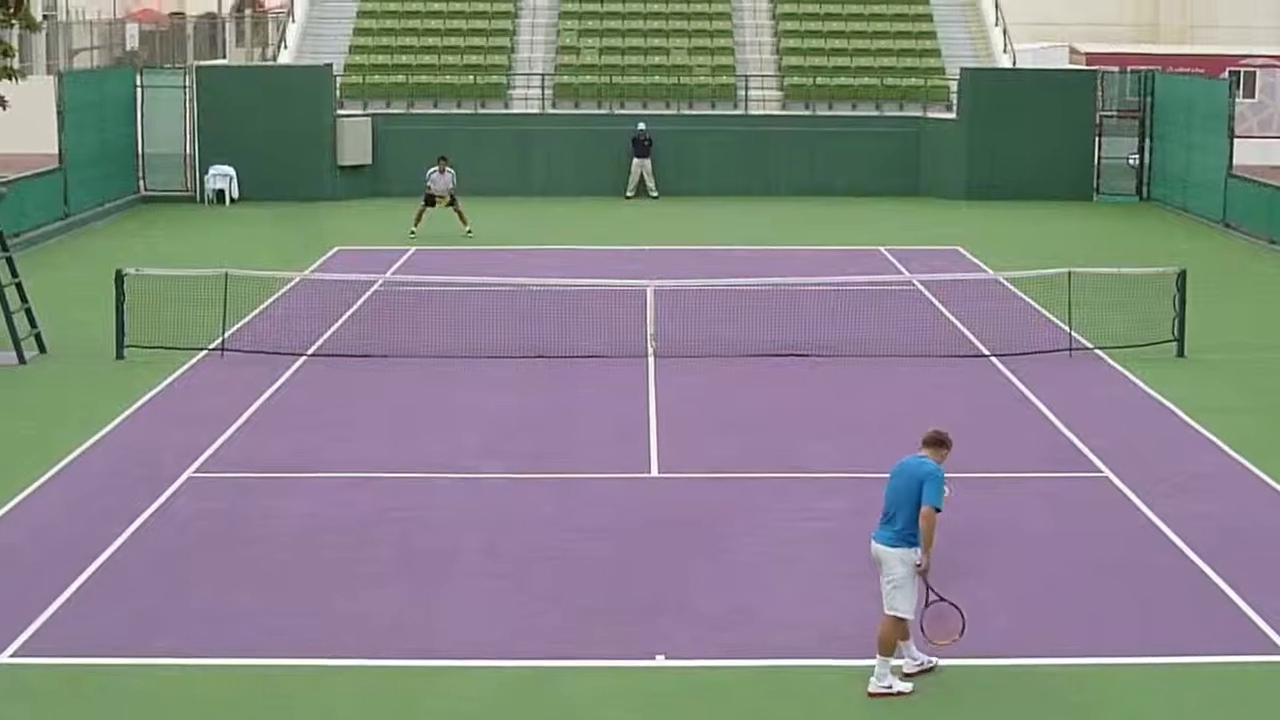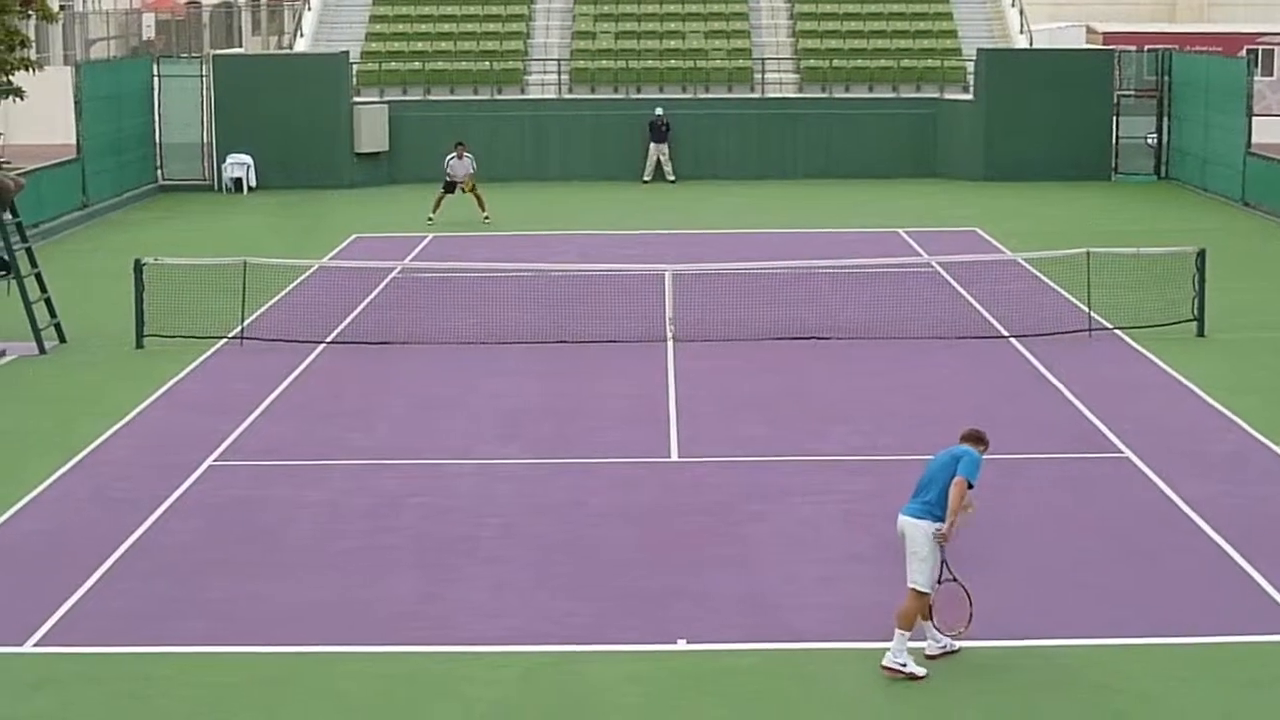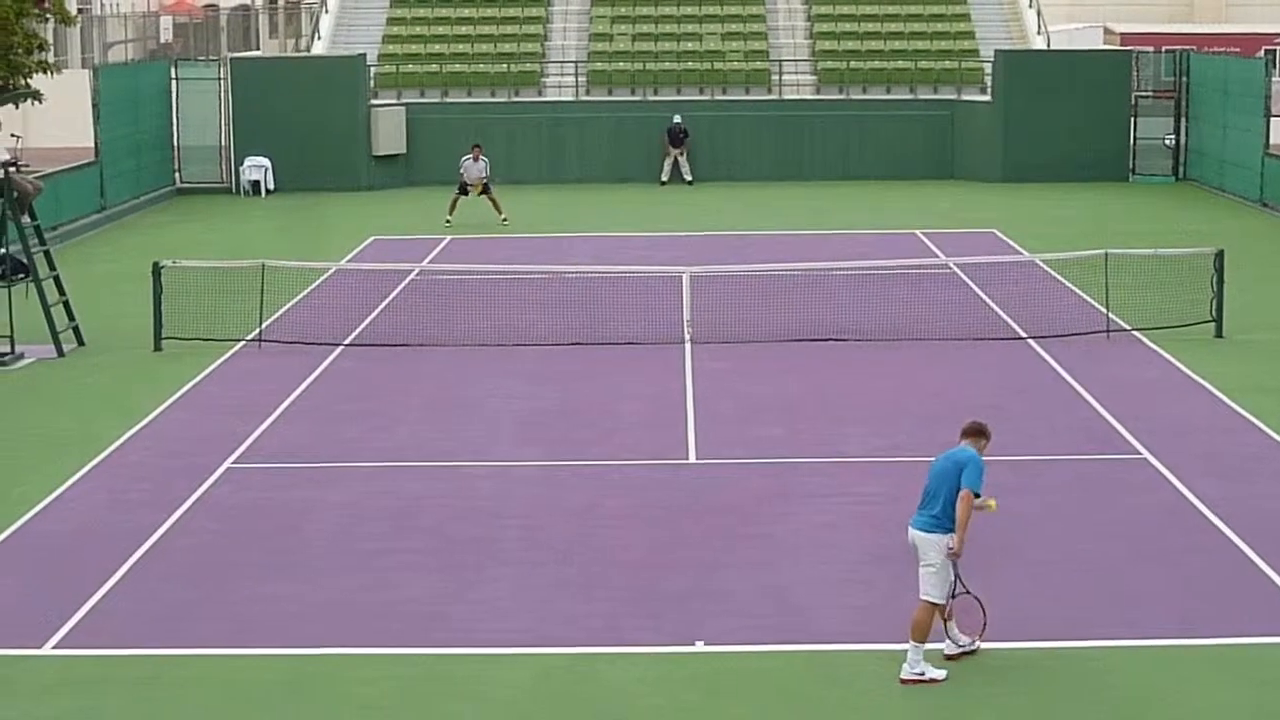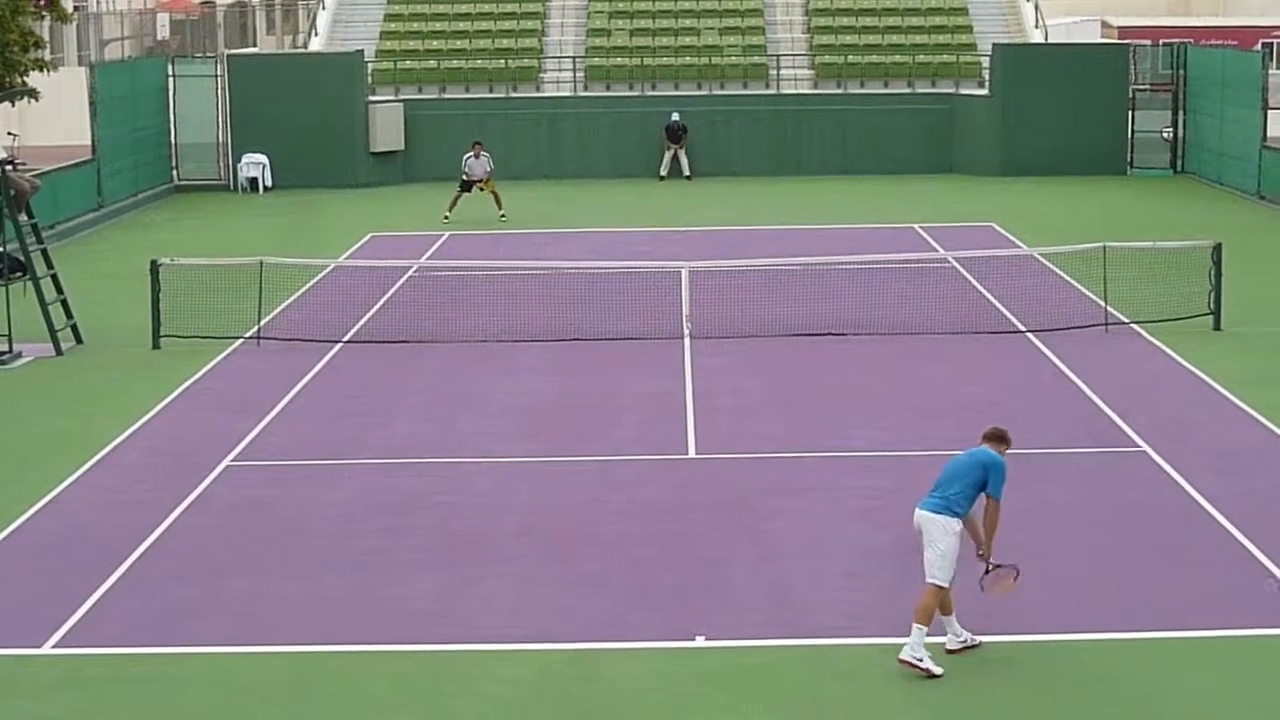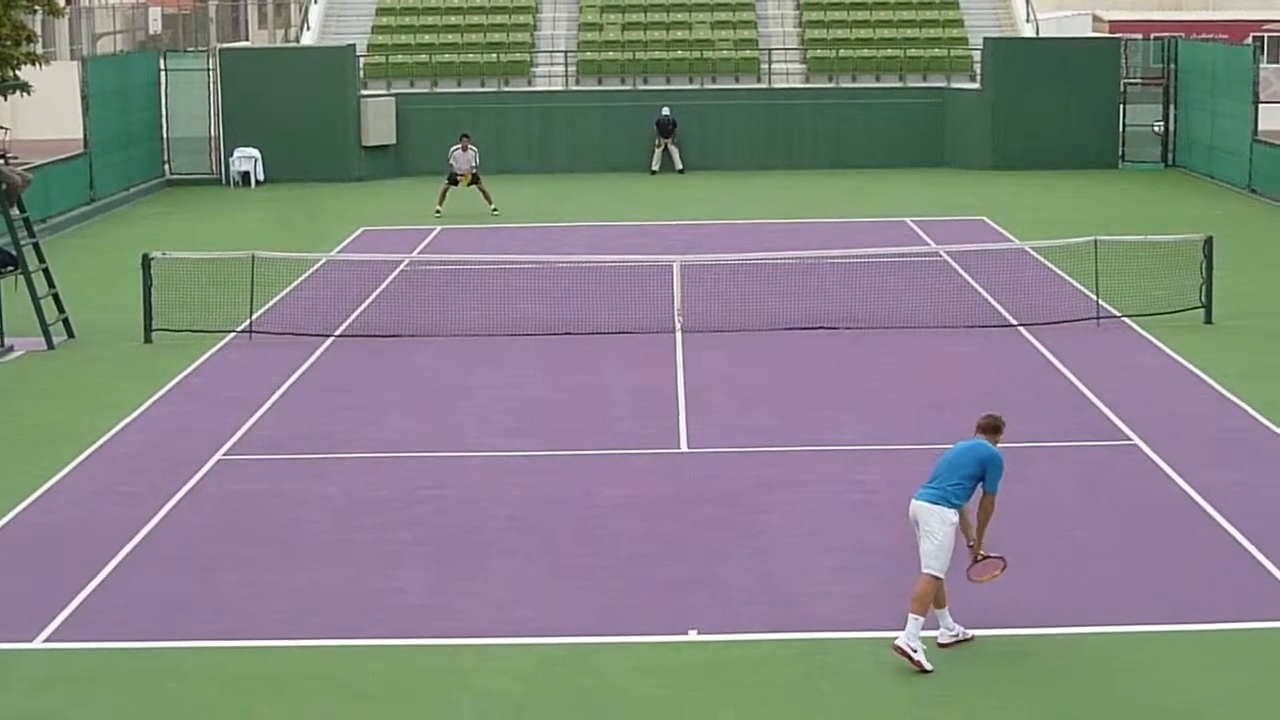
dt=0.5s
person 1, frame 1
left shoulder: (902, 465)
right shoulder: (933, 472)
right elbow: (927, 514)
right wrist: (926, 554)
left hip: (882, 541)
right hip: (900, 549)
left knee: (900, 608)
right knee: (895, 613)
left ankle: (913, 660)
right ankle: (881, 680)
person 1, frame 2
left shoulder: (946, 454)
right shoulder: (972, 456)
right elbow: (959, 484)
left wrist: (957, 508)
right wrist: (950, 522)
left hip: (909, 517)
right hip: (923, 523)
left knee: (926, 585)
right knee: (917, 590)
left ankle: (936, 641)
right ankle: (896, 656)
person 1, frame 3
left shoulder: (945, 457)
right shoulder: (973, 459)
right elbow: (964, 497)
left wrist: (975, 506)
right wrist: (960, 539)
left hip: (920, 526)
right hip: (935, 535)
left knee: (943, 589)
right knee: (930, 600)
left ankle: (955, 642)
right ankle: (913, 666)
person 1, frame 4
left shoulder: (965, 457)
right shoulder: (996, 462)
right elbow: (992, 507)
left wrist: (978, 541)
right wrist: (987, 547)
left hip: (925, 512)
right hip: (941, 520)
left knee: (941, 580)
right knee: (935, 585)
left ankle: (956, 636)
right ankle: (914, 649)
person 1, frame 5
left shoulder: (960, 448)
right shoulder: (993, 456)
right elbow: (987, 502)
left wrist: (969, 536)
right wrist: (979, 540)
left hip: (920, 503)
right hip: (938, 512)
left knee: (936, 572)
right knee: (931, 575)
left ankle: (948, 630)
right ankle: (909, 638)
